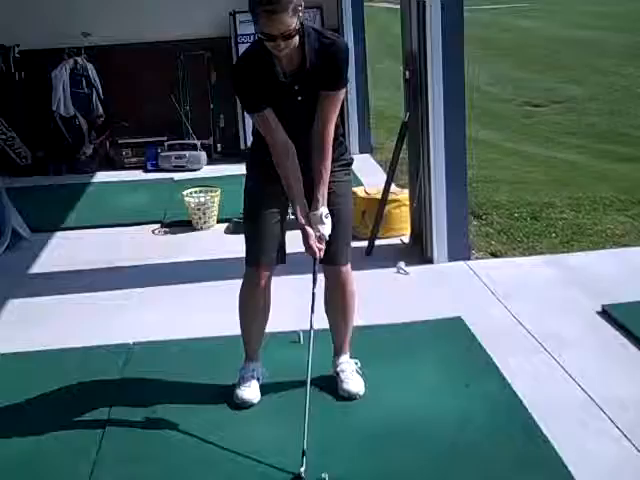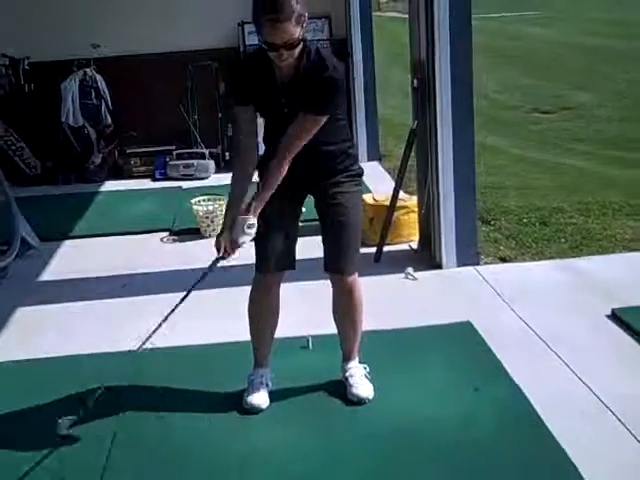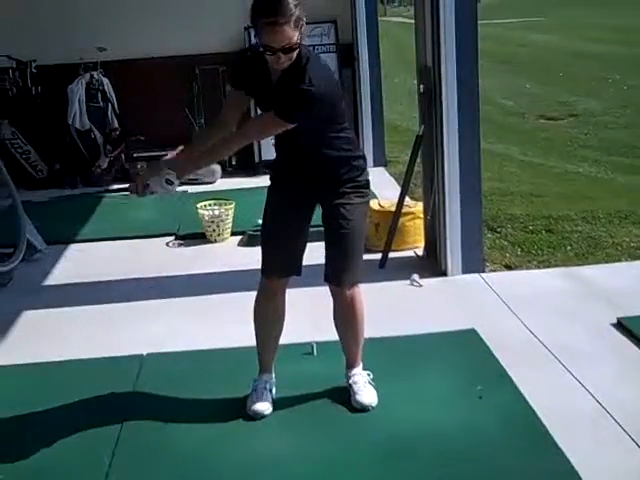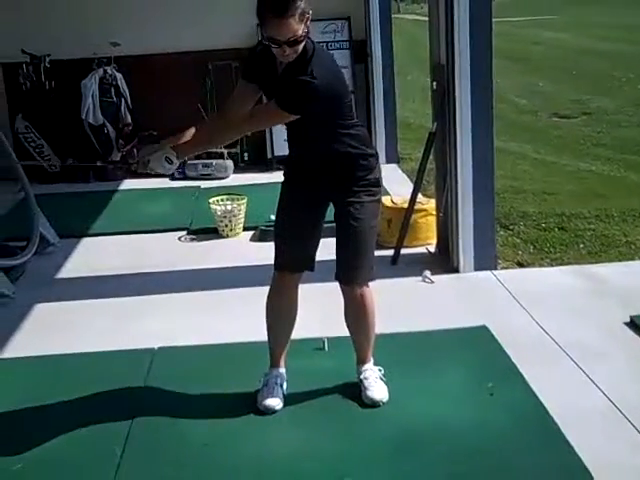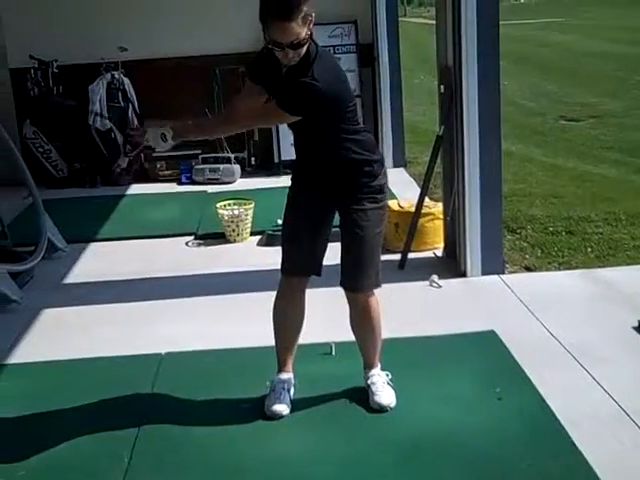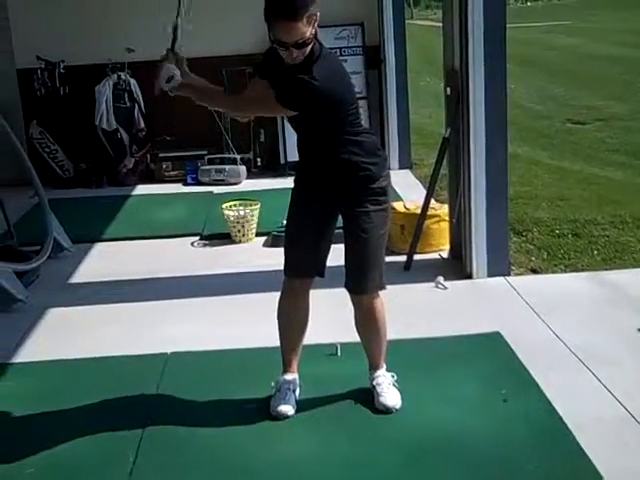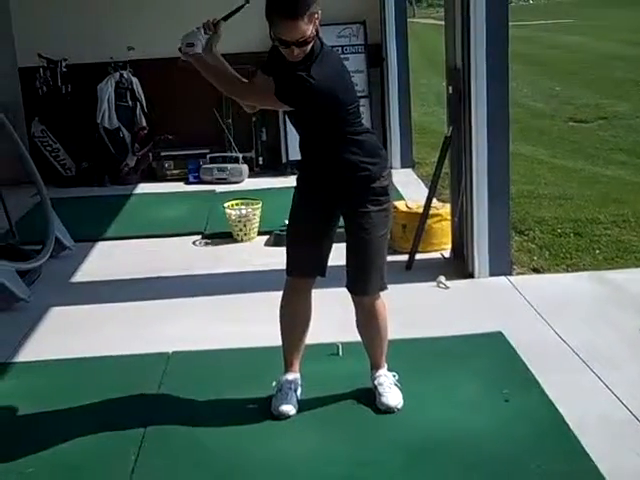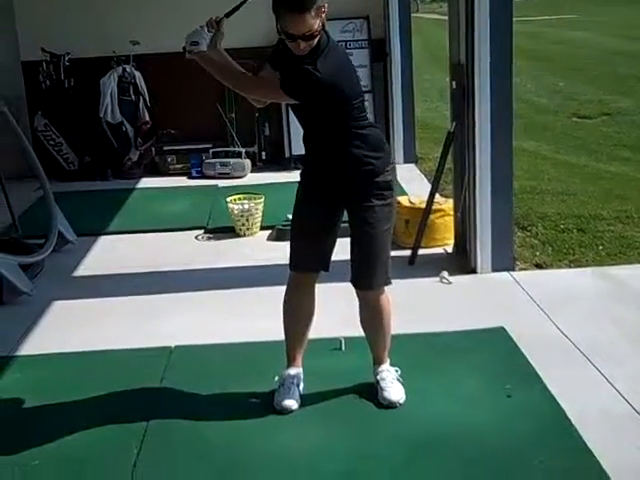
dt=0.3s
person 1, frame 1
left shoulder: (332, 50)
right shoulder: (248, 70)
left elbow: (324, 130)
right elbow: (280, 145)
left wrist: (320, 203)
right wrist: (301, 215)
left hip: (328, 163)
right hip: (269, 168)
left knee: (339, 266)
right knee: (259, 271)
left ankle: (343, 358)
right ankle: (251, 365)
person 1, frame 2
left shoulder: (327, 73)
right shoulder: (248, 72)
left elbow: (288, 150)
right elbow: (246, 149)
left wrist: (253, 209)
right wrist: (232, 214)
left hip: (335, 170)
right hip: (275, 172)
left knee: (345, 275)
right knee: (268, 274)
left ankle: (352, 364)
right ankle: (261, 371)
person 1, frame 3
left shoulder: (311, 85)
right shoulder: (251, 64)
left elbow: (239, 140)
right elbow: (221, 128)
left wrist: (175, 171)
right wrist: (170, 163)
left hip: (342, 177)
right hip: (290, 174)
left knee: (345, 284)
right knee: (272, 278)
left ankle: (355, 371)
right ankle: (264, 375)
person 1, frame 4
left shoulder: (315, 80)
right shoulder: (263, 57)
left elbow: (242, 127)
right elbow: (228, 116)
left wrist: (179, 152)
right wrist: (173, 142)
left hip: (354, 174)
right hip: (304, 169)
left knee: (355, 283)
right knee: (285, 274)
left ankle: (366, 367)
right ankle: (276, 370)
person 1, frame 5
left shoulder: (318, 83)
right shoulder: (271, 60)
left elbow: (243, 124)
right elbow: (236, 114)
left wrist: (179, 132)
right wrist: (178, 126)
left hip: (359, 180)
right hip: (311, 176)
left knee: (360, 289)
right knee: (292, 280)
left ankle: (374, 372)
right ankle: (284, 375)
person 1, frame 6
left shoulder: (318, 82)
right shoulder: (279, 57)
left elbow: (242, 106)
right elbow: (245, 107)
left wrist: (185, 83)
right wrist: (188, 80)
left hip: (362, 181)
right hip: (314, 176)
left knee: (364, 290)
right knee: (295, 281)
left ankle: (379, 373)
right ankle: (289, 376)
person 1, frame 7
left shoulder: (316, 80)
right shoulder: (285, 54)
left elbow: (244, 94)
right elbow: (251, 100)
left wrist: (197, 58)
right wrist: (211, 54)
left hip: (364, 182)
right hip: (316, 176)
left knee: (365, 290)
right knee: (298, 280)
left ankle: (381, 372)
right ankle: (291, 375)
person 1, frame 8
left shoulder: (321, 73)
right shoulder: (290, 46)
left elbow: (251, 88)
right elbow: (259, 95)
left wrist: (202, 55)
right wrist: (215, 51)
left hip: (367, 176)
right hip: (320, 171)
left knee: (370, 286)
right knee: (302, 275)
left ankle: (383, 367)
right ankle: (293, 369)
